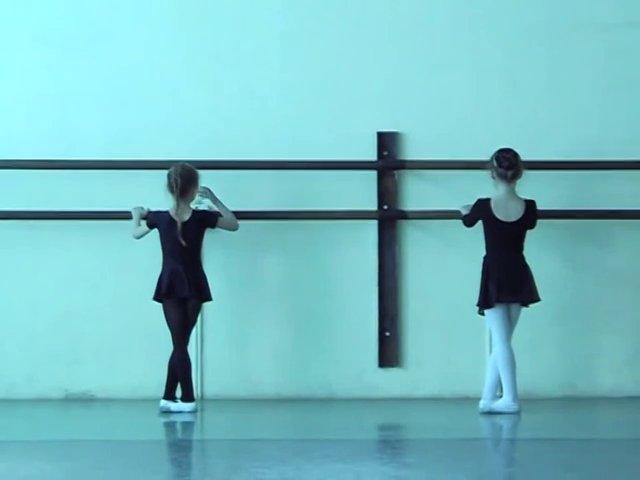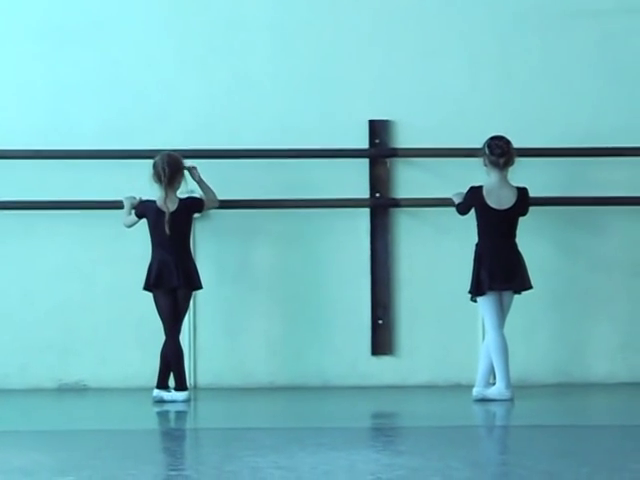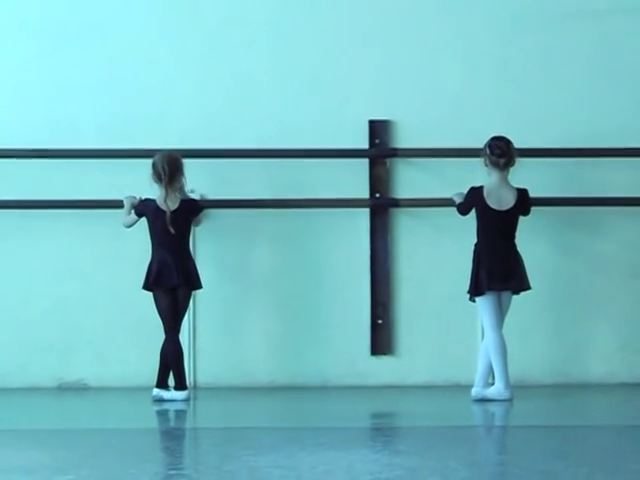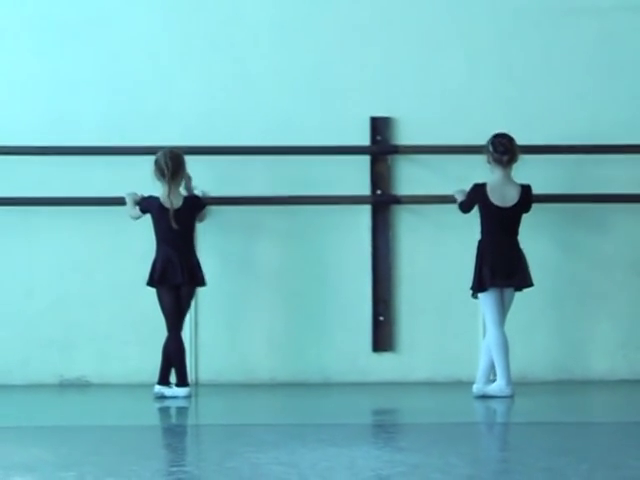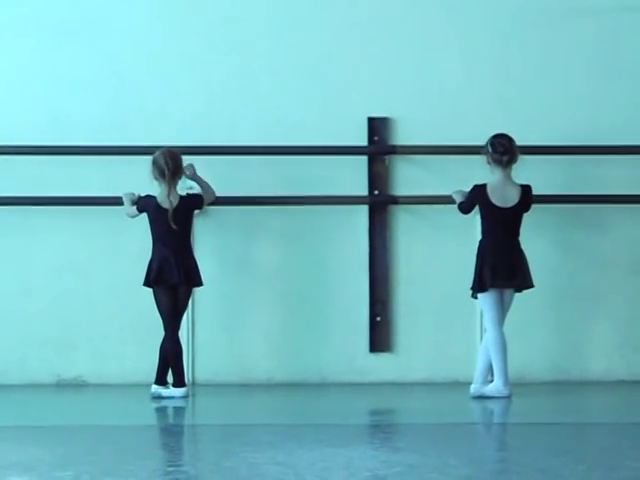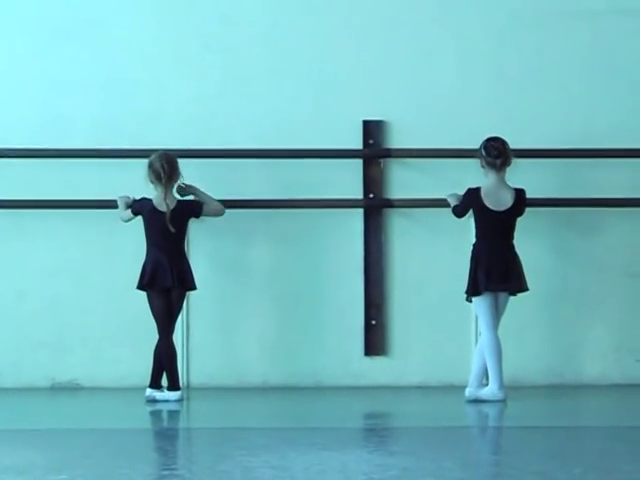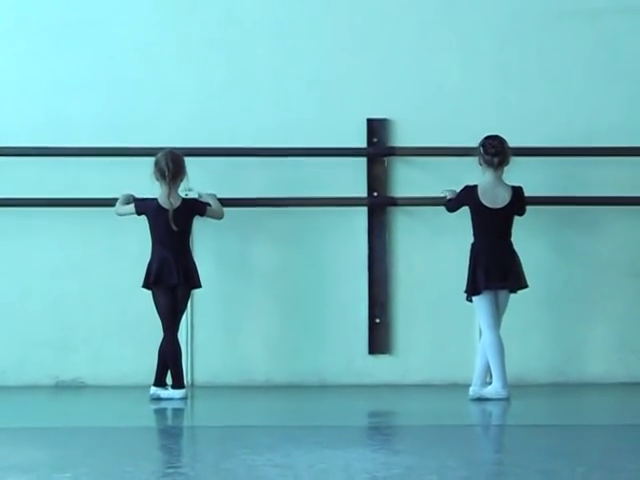
dt=0.5s
person 1, frame 1
left shoulder: (484, 206)
right shoulder: (528, 207)
left elbow: (468, 222)
left wrist: (465, 211)
left hip: (494, 277)
right hip: (518, 277)
left knee: (500, 340)
right knee: (501, 341)
left ankle: (510, 398)
right ankle: (488, 397)
person 1, frame 2
left shoulder: (476, 193)
right shoulder: (520, 195)
left elbow: (462, 209)
left wrist: (457, 198)
left hip: (486, 264)
right hip: (510, 264)
left knee: (493, 327)
right knee: (494, 328)
left ankle: (503, 386)
right ankle: (481, 385)
person 1, frame 3
left shoulder: (477, 194)
right shoulder: (521, 196)
left elbow: (463, 209)
left wrist: (458, 199)
left hip: (485, 265)
right hip: (508, 265)
left knee: (491, 328)
right knee: (493, 328)
left ankle: (502, 386)
right ankle: (480, 385)
person 1, frame 4
left shoulder: (480, 190)
right shoulder: (524, 192)
left elbow: (464, 207)
left wrist: (460, 196)
left hip: (488, 261)
right hip: (512, 262)
left knee: (493, 325)
right knee: (494, 325)
left ankle: (504, 382)
right ankle: (482, 381)
person 1, frame 5
left shoulder: (480, 192)
right shoulder: (525, 192)
left elbow: (464, 208)
left wrist: (458, 197)
left hip: (489, 262)
right hip: (512, 262)
left knee: (492, 325)
right knee: (493, 326)
left ankle: (501, 383)
right ankle: (479, 381)
person 1, frame 6
left shoulder: (474, 195)
right shoulder: (518, 196)
left elbow: (459, 212)
left wrist: (453, 200)
left hip: (483, 265)
right hip: (506, 266)
left knee: (487, 329)
right knee: (488, 329)
left ankle: (496, 387)
right ankle: (474, 386)
person 1, frame 7
left shoulder: (471, 192)
right shoulder: (516, 193)
left elbow: (450, 206)
left wrist: (449, 195)
left hip: (482, 264)
right hip: (505, 263)
left knee: (489, 327)
right knee: (490, 327)
left ankle: (499, 385)
right ankle: (478, 384)
person 2, frame 1
left shoulder: (159, 218)
right shoulder: (202, 217)
left elbow: (136, 233)
right elbow: (234, 224)
left wrist: (137, 216)
right wrist: (214, 199)
left hip: (170, 285)
right hip: (194, 285)
left knee: (179, 344)
right knee: (181, 343)
left ankle: (188, 399)
right ankle: (169, 398)
person 2, frame 2
left shoulder: (147, 207)
right shoulder: (189, 205)
left elbow: (127, 222)
right elbow: (214, 202)
left wrist: (128, 205)
right wrist: (198, 179)
left hip: (160, 274)
right hip: (184, 274)
left knee: (171, 333)
right knee: (173, 333)
left ankle: (181, 388)
right ankle: (162, 387)
person 2, frame 3
left shoulder: (147, 206)
right shoulder: (189, 206)
left elbow: (126, 222)
left wrist: (128, 205)
right wrist: (183, 193)
left hip: (160, 273)
right hip: (183, 273)
left knee: (170, 332)
right knee: (173, 332)
left ankle: (180, 387)
right ankle: (161, 386)
person 2, frame 4
left shoulder: (152, 204)
right shoulder: (192, 203)
left elbow: (134, 214)
left wrist: (131, 201)
right wrist: (189, 189)
left hip: (164, 270)
right hip: (188, 270)
left knee: (173, 329)
right knee: (175, 328)
left ankle: (182, 384)
right ankle: (163, 383)
person 2, frame 5
left shoulder: (148, 203)
right shoulder: (189, 202)
left elbow: (130, 212)
right elbow: (211, 196)
left wrist: (127, 199)
right wrist: (195, 177)
left hip: (160, 270)
right hip: (184, 270)
left knee: (170, 329)
right knee: (172, 329)
left ankle: (179, 384)
right ankle: (160, 383)
person 2, frame 6
left shoulder: (144, 206)
right shoulder: (186, 207)
left elbow: (124, 217)
right elbow: (219, 209)
left wrist: (122, 203)
right wrist: (195, 192)
left hip: (155, 273)
right hip: (179, 274)
left knee: (164, 332)
right knee: (166, 332)
left ankle: (174, 388)
right ankle: (154, 387)
person 2, frame 7
left shoulder: (148, 206)
right shoulder: (191, 205)
left elbow: (118, 210)
right elbow: (219, 214)
left wrist: (125, 198)
right wrist: (210, 198)
left hip: (159, 272)
right hip: (183, 272)
left knee: (169, 330)
right knee: (171, 330)
left ankle: (178, 386)
right ankle: (159, 385)
